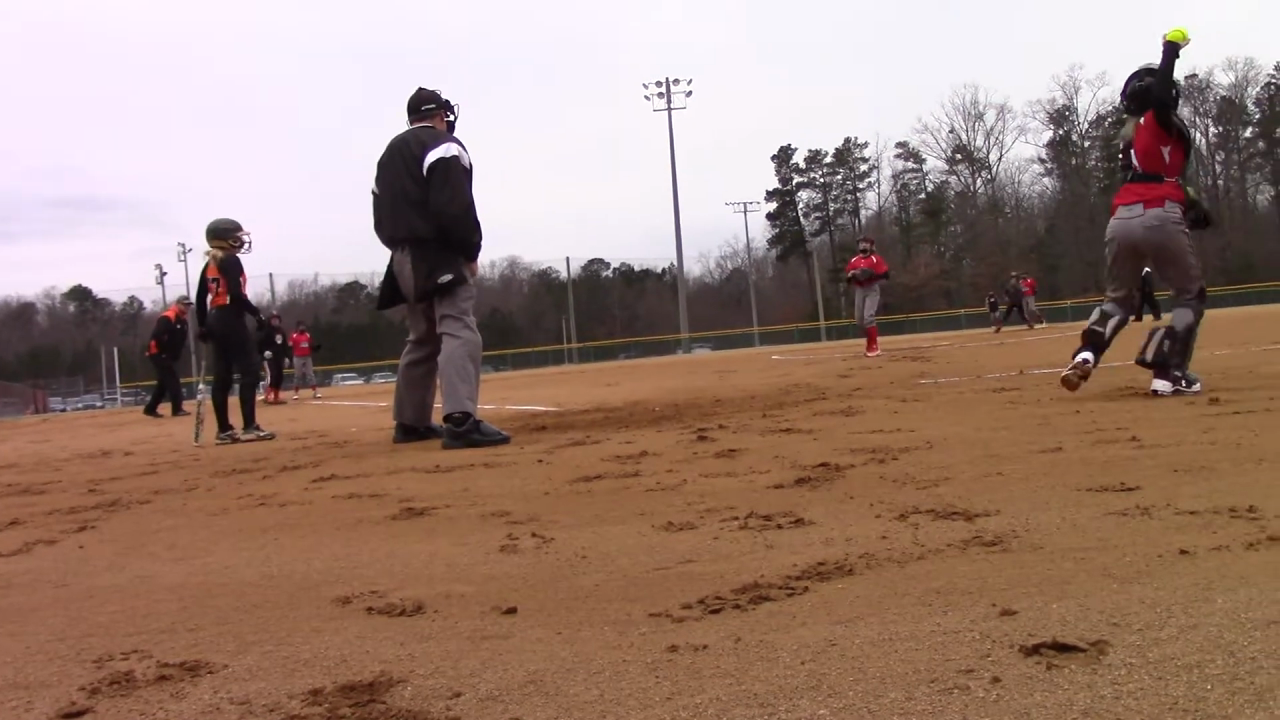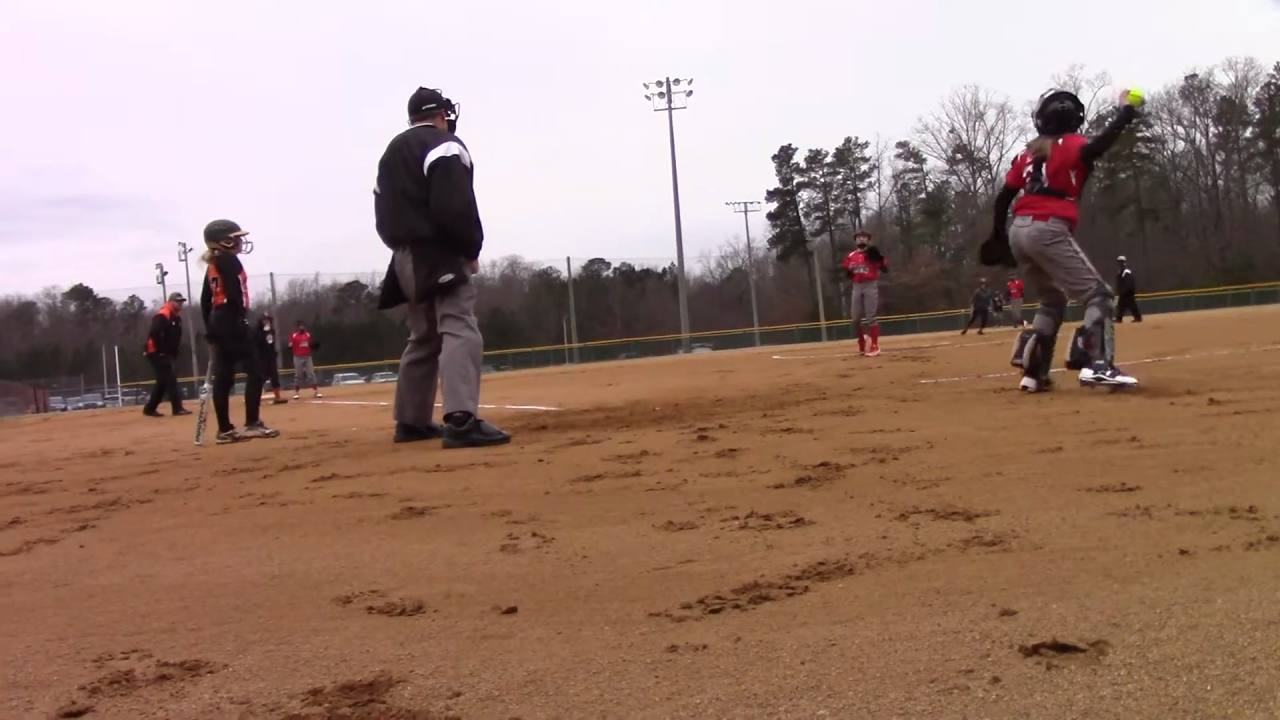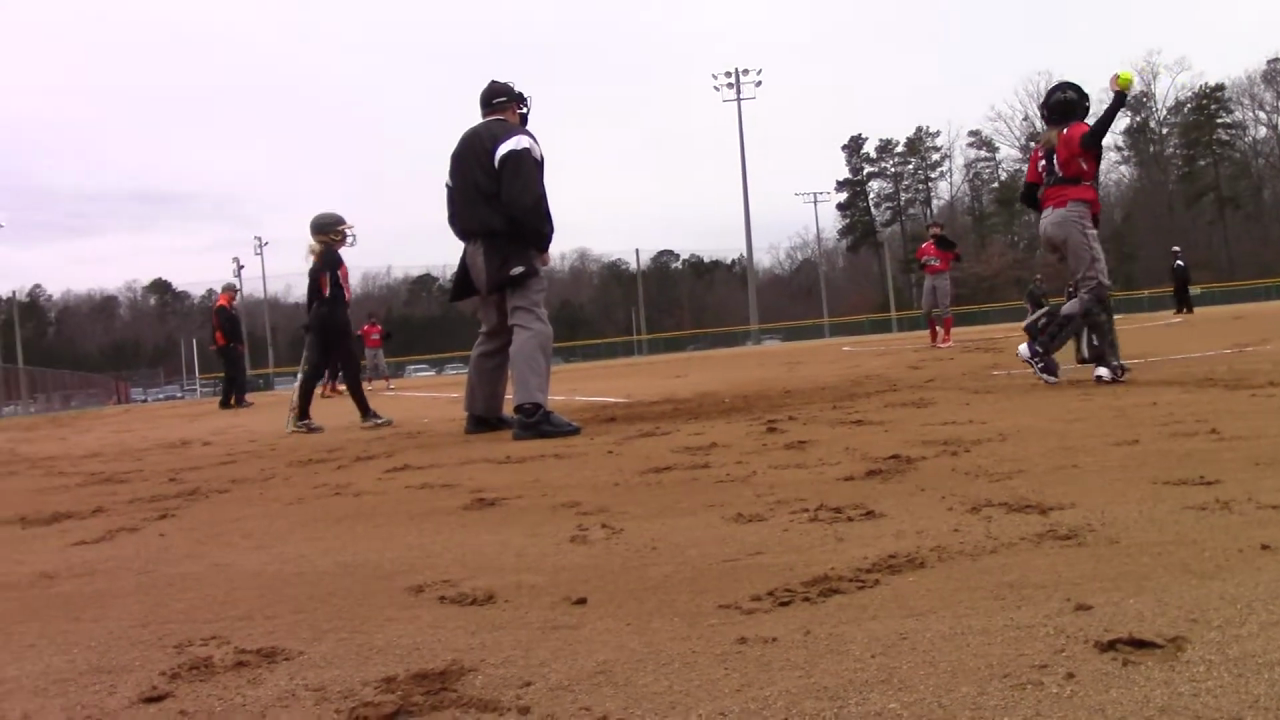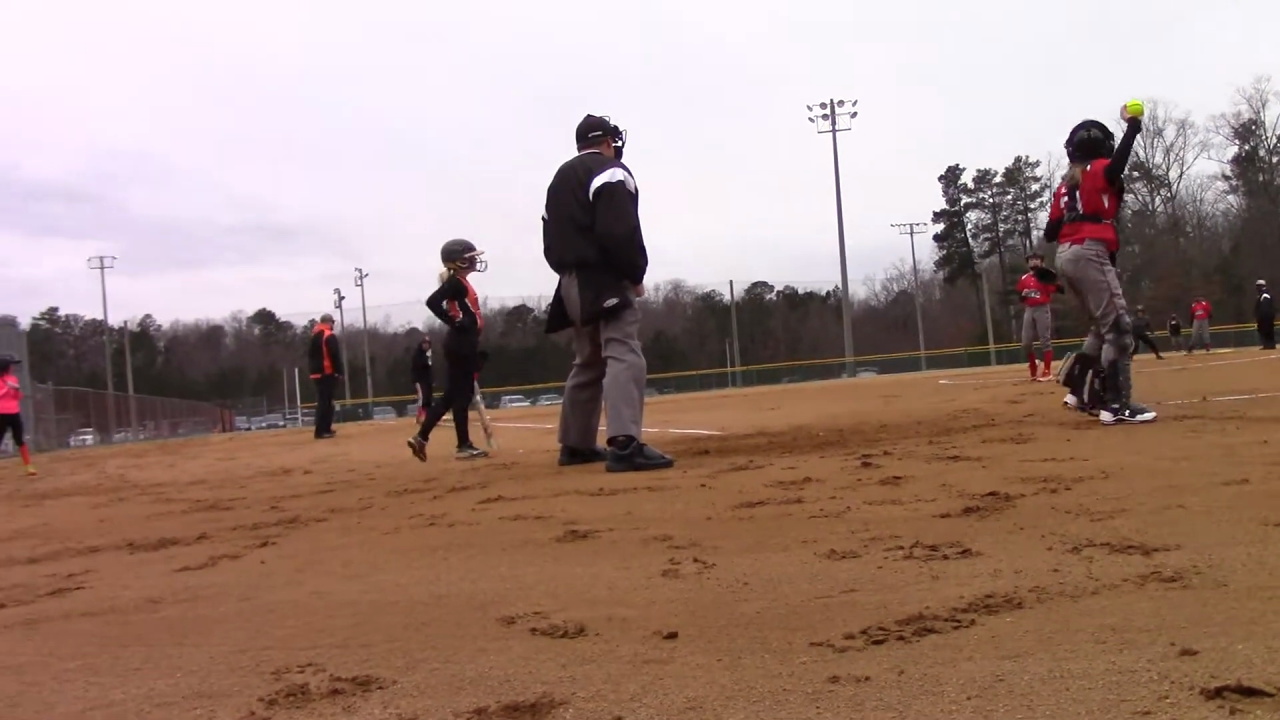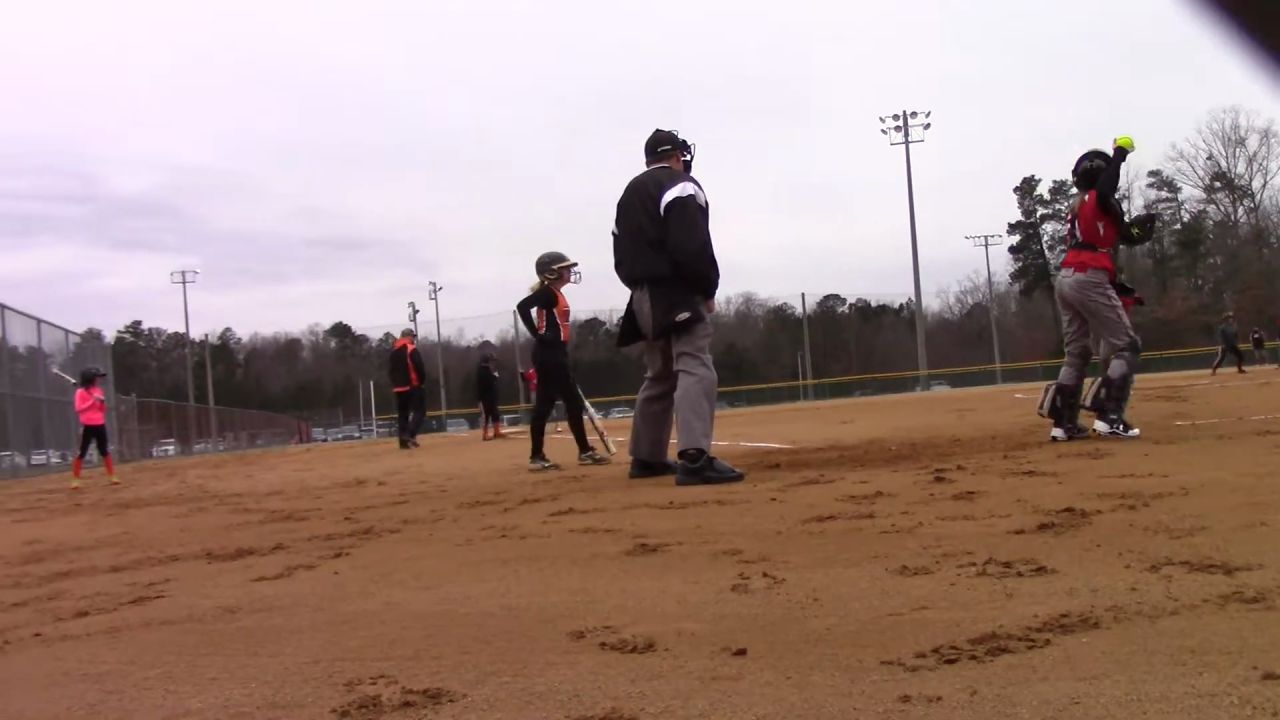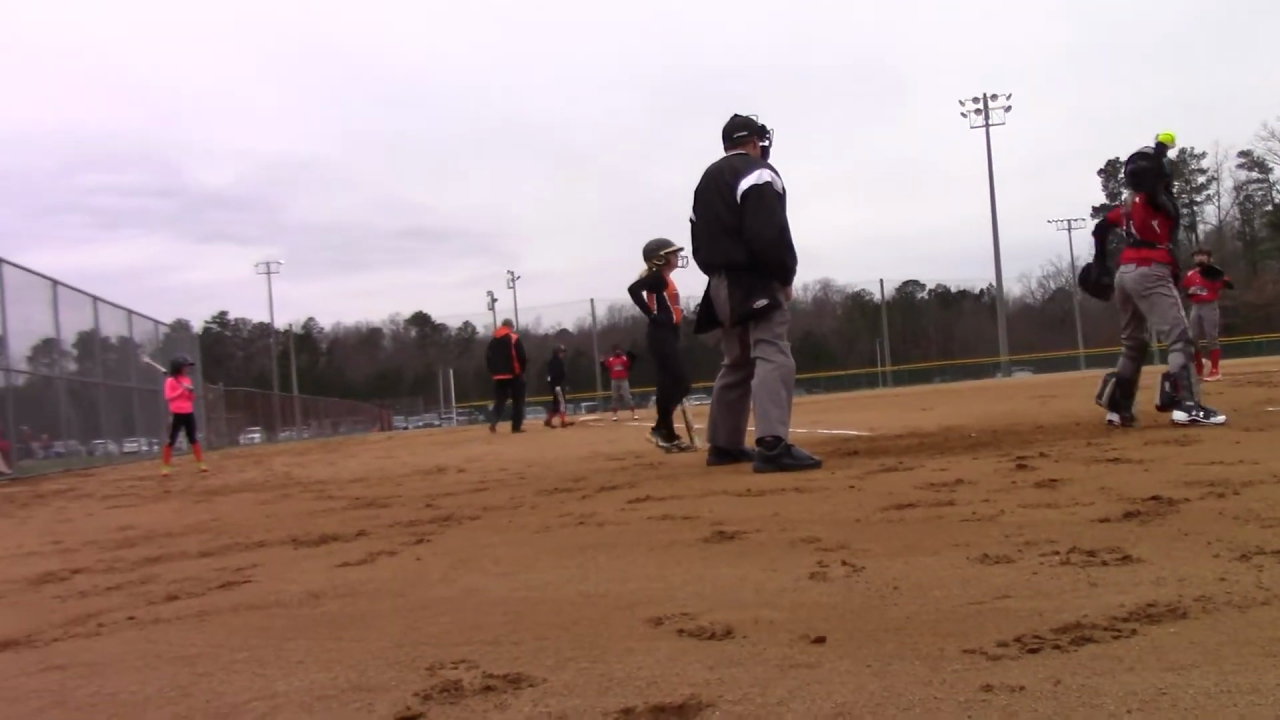
dt=0.5s
person 1, frame 1
left shoulder: (389, 154)
right shoulder: (444, 147)
left elbow: (381, 214)
right elbow: (455, 208)
left wrist: (401, 247)
right wrist: (471, 251)
left hip: (404, 259)
right hip: (438, 256)
left knee: (422, 339)
right knee: (459, 332)
left ankle: (411, 421)
right ankle: (460, 422)
person 1, frame 2
left shoulder: (391, 153)
right shoulder: (445, 146)
left elbow: (383, 214)
right elbow: (455, 207)
left wrist: (403, 247)
right wrist: (471, 250)
left hip: (406, 258)
right hip: (439, 255)
left knee: (423, 338)
right knee: (460, 332)
left ankle: (411, 421)
right ankle: (461, 421)
person 1, frame 3
left shoulder: (463, 147)
right shoulder: (516, 140)
left elbow: (455, 206)
right elbow: (526, 201)
left wrist: (475, 240)
right wrist: (542, 242)
left hip: (478, 251)
right hip: (510, 248)
left knee: (494, 331)
right knee: (530, 324)
left ankle: (482, 412)
right ankle: (531, 412)
person 1, frame 4
left shoulder: (559, 179)
right shoulder: (611, 172)
left elbow: (550, 238)
right elbow: (620, 232)
left wrist: (569, 272)
right wrist: (636, 274)
left hip: (572, 282)
right hip: (605, 280)
left knee: (588, 362)
right knee: (623, 356)
left ankle: (576, 444)
right ankle: (624, 445)
person 1, frame 5
left shoulder: (628, 195)
right shoulder: (681, 186)
left elbow: (621, 254)
right elbow: (692, 246)
left wrist: (640, 286)
right wrist: (708, 289)
left hip: (644, 298)
right hip: (676, 294)
left knee: (659, 376)
right knee: (695, 369)
left ankle: (646, 456)
right ankle: (695, 458)
person 1, frame 6
left shoulder: (705, 181)
right shoulder: (758, 173)
left elbow: (699, 240)
right elbow: (769, 234)
left wrist: (719, 273)
right wrist: (786, 276)
left hip: (721, 285)
right hip: (754, 281)
left knee: (736, 364)
right knee: (772, 357)
left ankle: (724, 444)
right ankle: (772, 445)
person 2, frame 1
left shoulder: (1131, 133)
right shoulder: (1158, 121)
right elbow: (1160, 89)
left wrist: (1188, 199)
right wrist: (1171, 47)
left hip: (1120, 221)
right hip: (1161, 218)
left knee: (1119, 299)
right knee: (1190, 295)
left ankle: (1087, 351)
right ankle: (1168, 373)
person 2, frame 2
left shoulder: (1028, 152)
right shoulder: (1073, 144)
left elbow: (1004, 197)
right elbow: (1095, 147)
left wrist: (997, 236)
right wrist: (1125, 112)
left hip: (1019, 231)
right hip: (1049, 231)
left knee: (1052, 301)
right knee: (1097, 295)
left ankle: (1033, 373)
right ankle: (1097, 364)
person 2, frame 3
left shoulder: (1041, 147)
right shoulder: (1077, 133)
left elbow: (1027, 195)
right elbow: (1093, 136)
right wrist: (1118, 97)
left hip: (1049, 221)
right hip: (1073, 218)
left knee: (1097, 289)
right knee: (1094, 291)
left ankle: (1107, 362)
right ankle: (1038, 349)
person 2, frame 4
left shoulder: (1065, 184)
right shoulder: (1103, 170)
left elbow: (1051, 232)
right elbow: (1119, 160)
right wrist: (1132, 124)
left hip: (1066, 256)
right hip: (1090, 254)
left knee: (1105, 325)
right knee: (1117, 327)
left ankle: (1079, 390)
right ankle: (1114, 405)
person 2, frame 5
left shoulder: (1078, 206)
right shoulder: (1101, 201)
right elbow: (1102, 190)
left wrist: (1125, 234)
right wrist: (1118, 155)
left hip: (1065, 279)
right hip: (1090, 280)
left knee: (1076, 353)
right knee: (1126, 346)
left ankle: (1063, 421)
right ankle: (1109, 417)
person 2, frame 6
left shoulder: (1130, 203)
right shoulder: (1155, 200)
left elbow: (1101, 229)
right elbow: (1150, 189)
left wrist: (1099, 266)
right wrist: (1159, 150)
left hip: (1124, 275)
right hip: (1150, 275)
left knee: (1133, 344)
right knee: (1178, 340)
left ankle: (1118, 408)
right ankle: (1186, 405)
person 3, frame 1
left shoulder: (209, 265)
right shoulder: (231, 261)
left elbow: (200, 298)
right elbow: (236, 293)
left wrist: (202, 326)
right wrist: (257, 314)
left hip: (215, 321)
right hip: (231, 320)
left knee: (222, 377)
right knee: (249, 373)
left ankle: (224, 430)
right ankle: (250, 427)
person 3, frame 2
left shoulder: (213, 265)
right shoulder: (229, 259)
left elbow: (205, 300)
right elbow: (232, 292)
left wrist: (210, 328)
right wrist: (242, 317)
left hip: (218, 321)
right hip: (231, 320)
left knee: (223, 376)
right knee: (254, 371)
left ankle: (225, 429)
right ankle: (252, 423)
person 3, frame 3
left shoulder: (324, 256)
right shoulder: (331, 254)
left elbow: (312, 290)
right elbow: (314, 274)
left wrist: (311, 318)
right wrist: (323, 306)
left hip: (323, 316)
right hip: (333, 315)
left knee: (315, 368)
right knee: (350, 366)
left ankle: (302, 419)
right ankle: (367, 415)
person 3, frame 4
left shoulder: (461, 283)
right shoulder: (456, 283)
right elbow: (432, 302)
right wrist: (453, 323)
left hip: (461, 343)
right hip: (462, 342)
left knee: (452, 394)
right knee: (462, 394)
left ankle: (421, 436)
right ankle: (463, 445)
person 3, frame 5
left shoulder: (557, 295)
right shoulder: (547, 293)
right elbow: (522, 306)
right wrist: (537, 334)
left hip: (557, 355)
right hip: (548, 354)
left knee: (574, 403)
right knee: (544, 404)
left ankle: (585, 451)
right ankle: (536, 456)
person 3, frame 6
left shoulder: (665, 280)
right shoulder: (657, 277)
right elbow: (633, 289)
right wrist: (651, 315)
left hip: (667, 337)
right hip: (661, 336)
left knee: (668, 386)
right knee: (680, 383)
left ankle: (669, 437)
right ankle: (660, 429)
